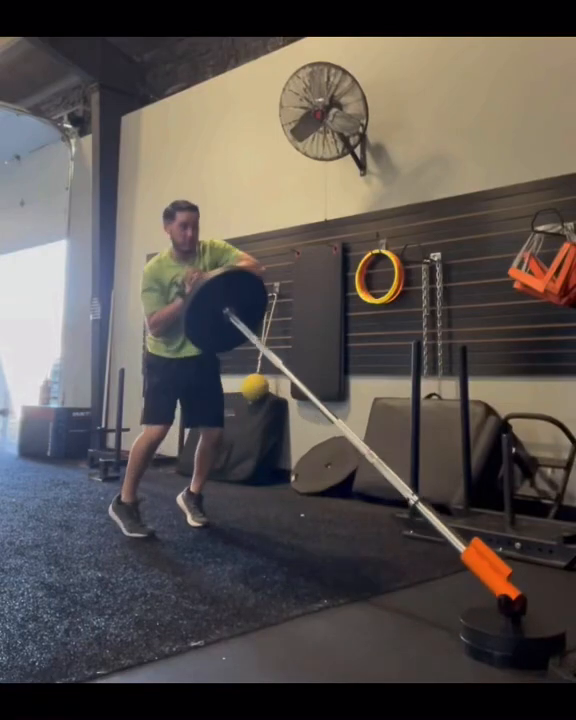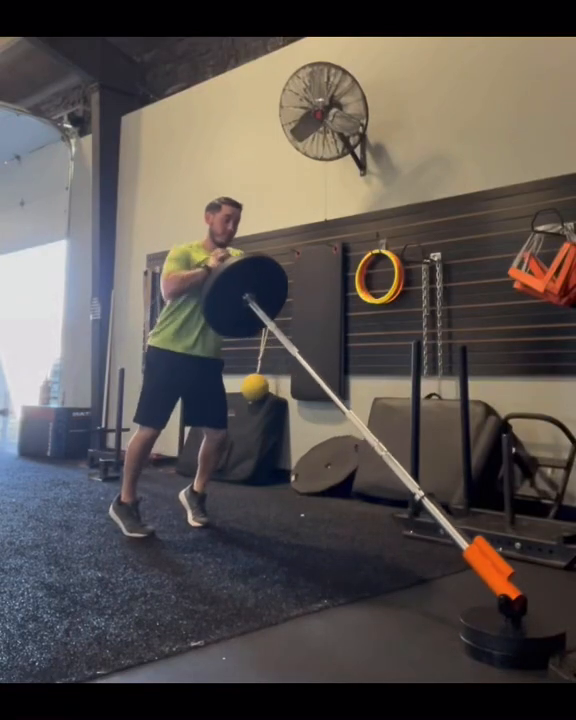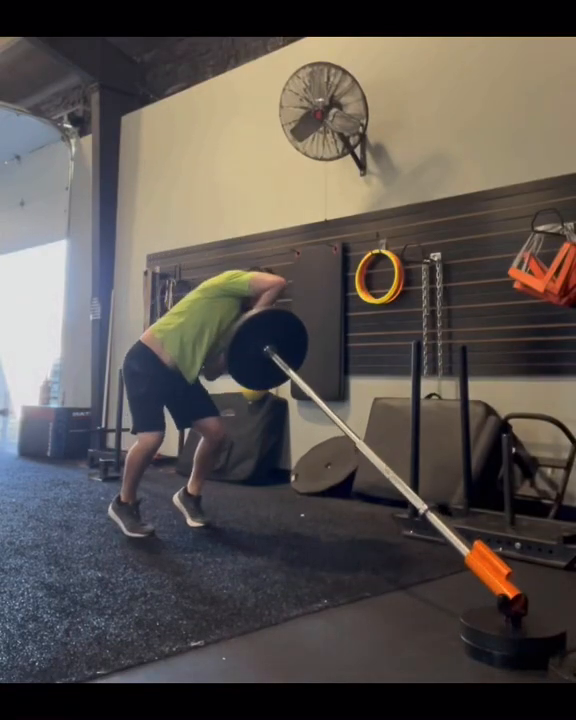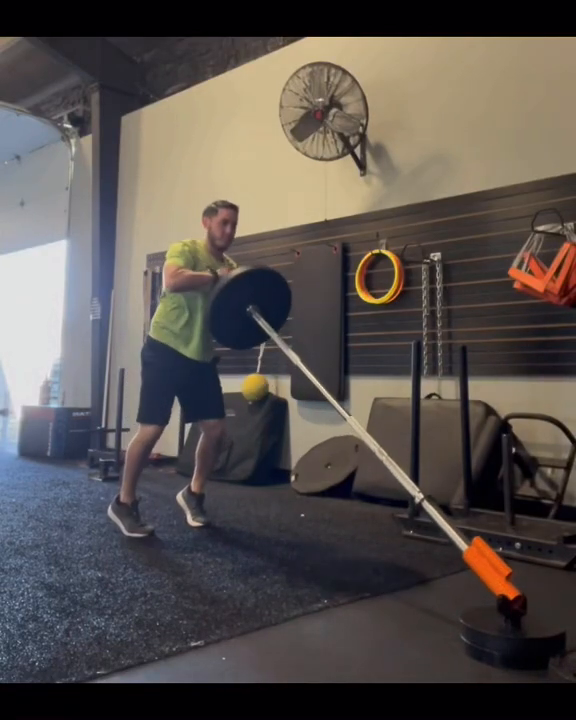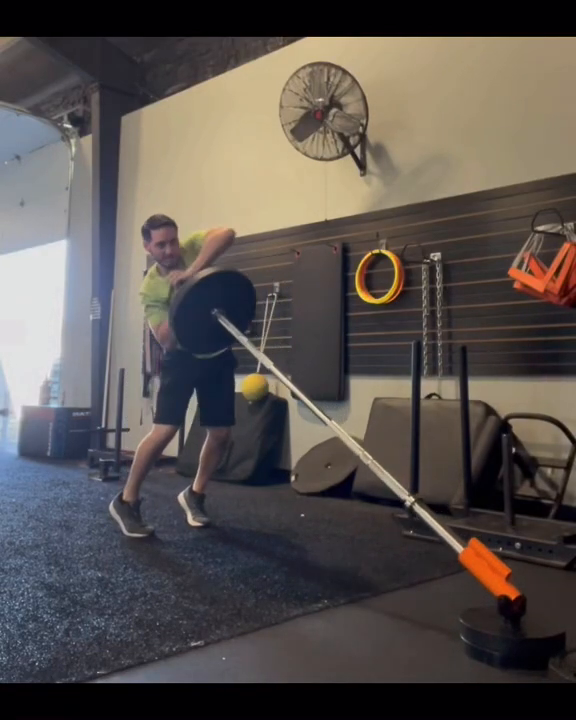
dt=1s
person 1, frame 1
left shoulder: (213, 250)
right shoulder: (155, 270)
left elbow: (255, 268)
right elbow: (154, 325)
right wrist: (184, 298)
left hip: (203, 356)
right hip: (165, 358)
left knee: (213, 432)
right knee: (156, 429)
left ankle: (193, 495)
right ankle: (124, 503)
person 1, frame 2
left shoulder: (236, 258)
right shoulder: (187, 253)
right elbow: (170, 290)
right wrist: (208, 267)
left hip: (206, 359)
right hip: (167, 353)
left knee: (217, 433)
right knee: (149, 430)
left ankle: (195, 494)
right ankle: (125, 502)
person 1, frame 3
left shoulder: (233, 320)
right shoulder: (229, 282)
left elbow: (211, 372)
right elbow: (277, 283)
left hip: (181, 372)
right hip: (148, 361)
left knee: (215, 432)
right knee: (151, 438)
left ankle: (190, 495)
right ankle: (124, 504)
person 1, frame 4
left shoulder: (230, 267)
right shoulder: (184, 249)
right elbow: (172, 283)
right wrist: (214, 276)
left hip: (201, 357)
right hip: (165, 350)
left knee: (215, 429)
right knee: (151, 429)
left ankle: (193, 494)
right ankle: (123, 503)
person 1, frame 5
left shoulder: (192, 248)
right shoulder: (150, 289)
left elbow: (226, 234)
right elbow: (166, 340)
left wrist: (192, 272)
left hip: (218, 356)
right hip: (183, 358)
left knee: (220, 433)
right knee: (164, 430)
left ankle: (194, 495)
right ankle: (125, 502)
